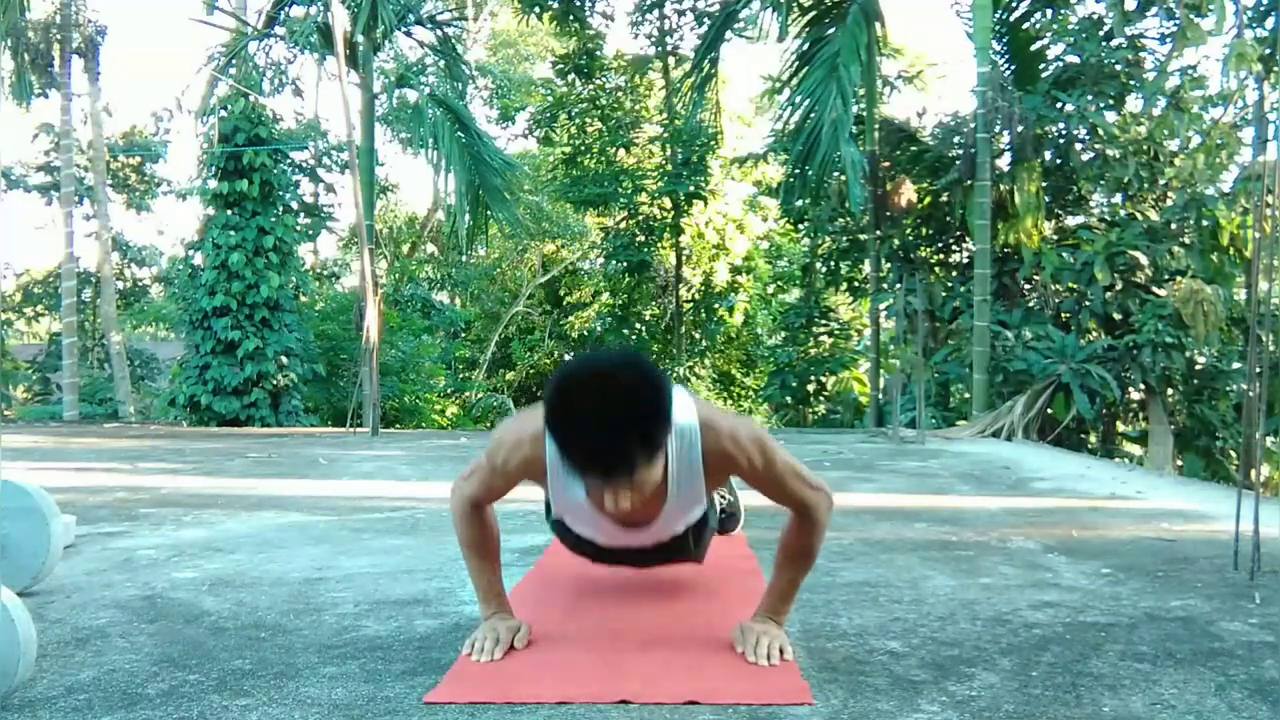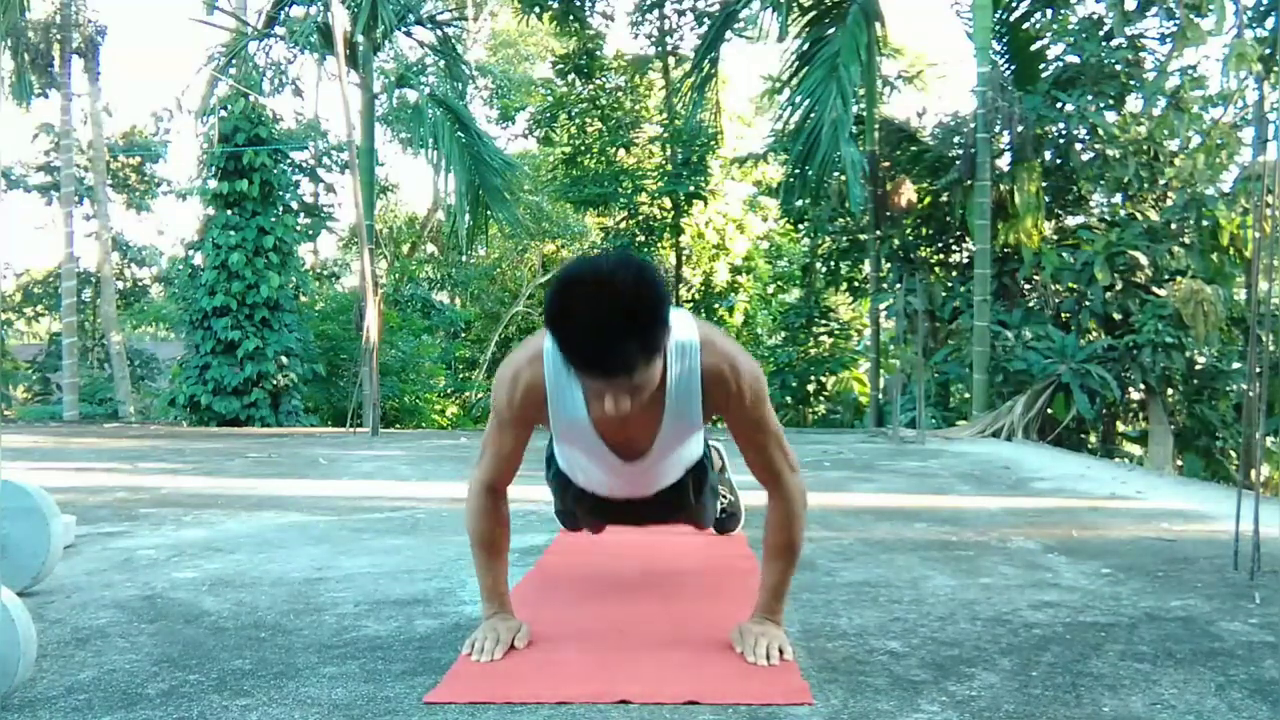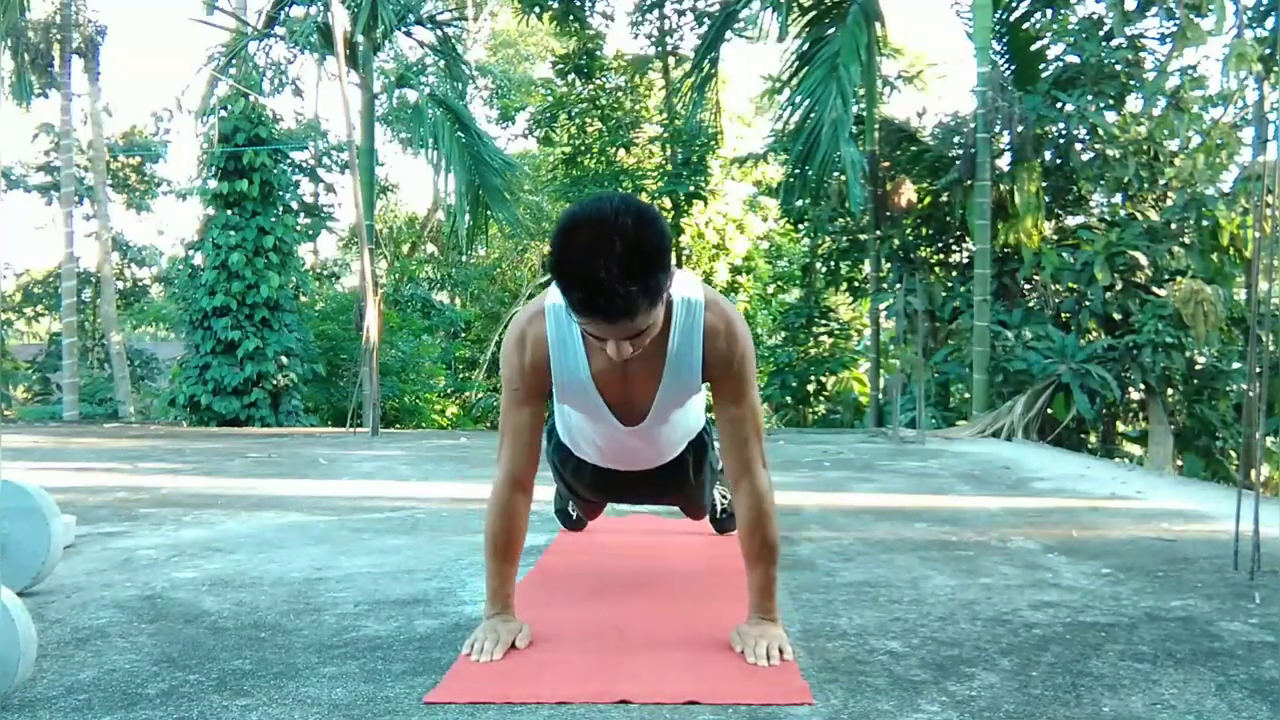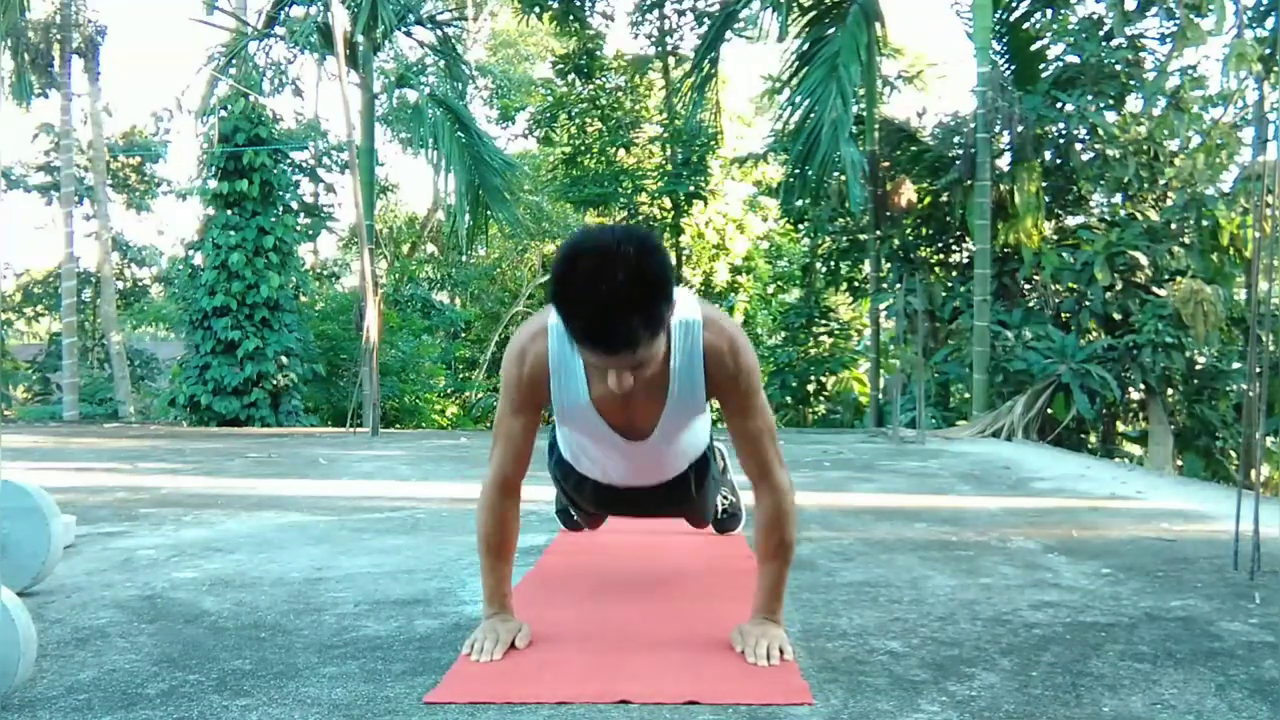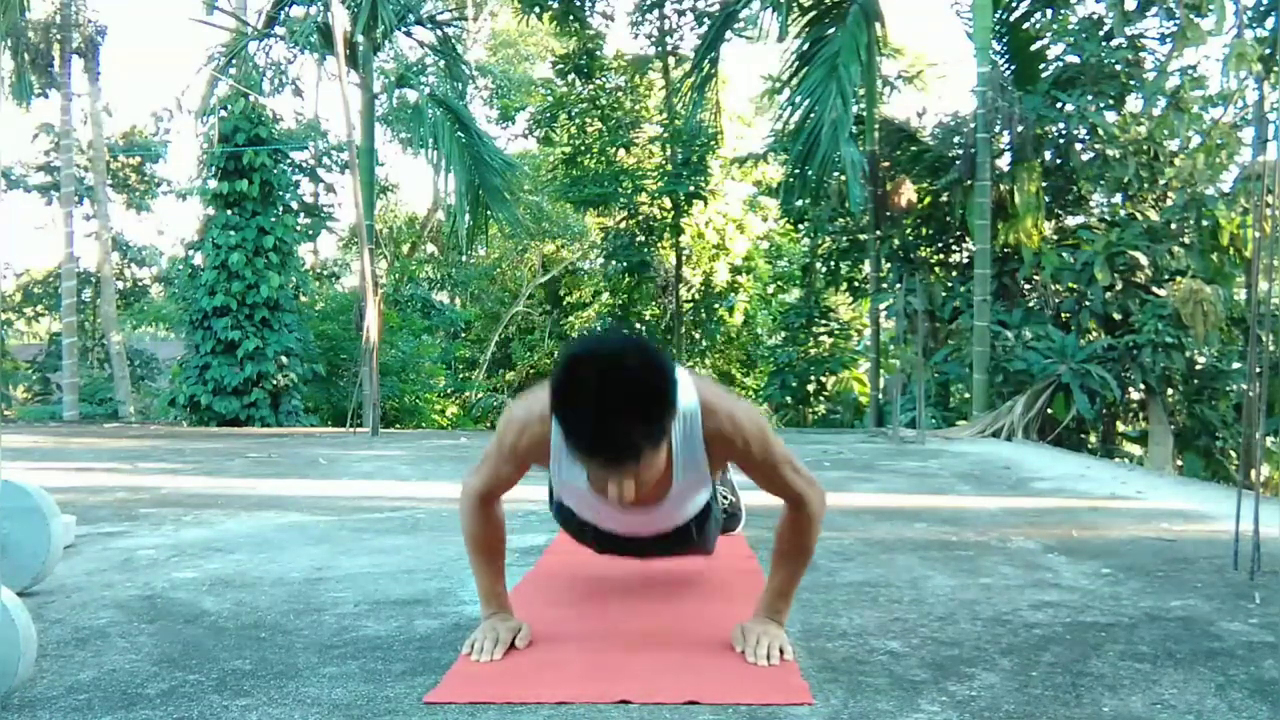
dt=0.2s
person 1, frame 1
left shoulder: (720, 437)
right shoulder: (528, 442)
left elbow: (815, 502)
right elbow: (467, 498)
left wrist: (770, 618)
right wrist: (495, 614)
left hip: (680, 531)
person 1, frame 2
left shoulder: (720, 365)
right shoulder: (529, 372)
left elbow: (783, 485)
right elbow: (489, 486)
left wrist: (767, 618)
right wrist: (496, 612)
left hip: (679, 480)
right hip: (583, 486)
left knee: (708, 518)
right knee: (580, 524)
left ankle: (716, 469)
person 1, frame 3
left shoulder: (717, 324)
right shoulder: (532, 332)
left elbow: (750, 475)
right elbow: (514, 480)
left wrist: (763, 617)
right wrist: (498, 612)
left hip: (680, 455)
right hip: (581, 457)
left knee: (704, 507)
right knee: (579, 514)
left ankle: (716, 485)
right ankle: (573, 499)
person 1, frame 4
left shoulder: (717, 343)
right shoulder: (533, 349)
left elbow: (770, 481)
right elbow: (503, 482)
left wrist: (768, 615)
right wrist: (496, 610)
left hip: (682, 472)
right hip: (586, 474)
left knee: (706, 517)
right knee: (581, 519)
left ankle: (719, 471)
right ankle: (574, 510)
person 1, frame 5
left shoulder: (719, 419)
right shoulder: (534, 422)
left elbow: (805, 499)
right elbow: (479, 495)
left wrist: (771, 614)
right wrist: (496, 611)
